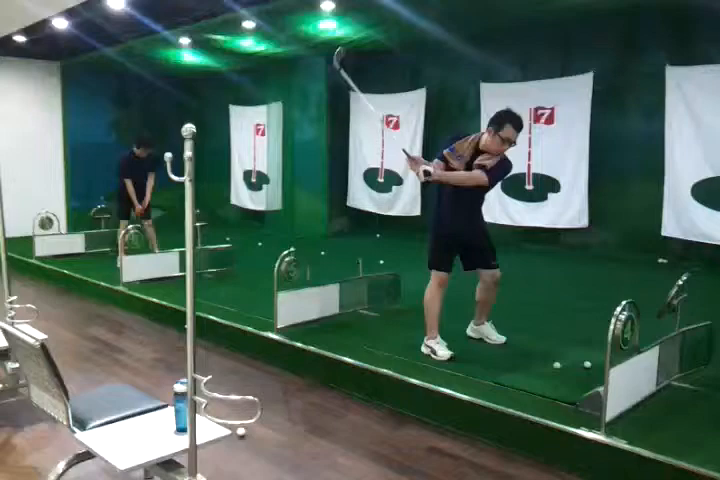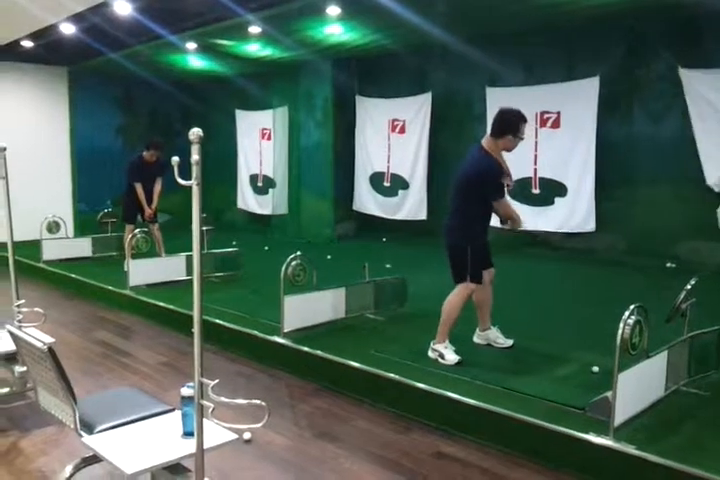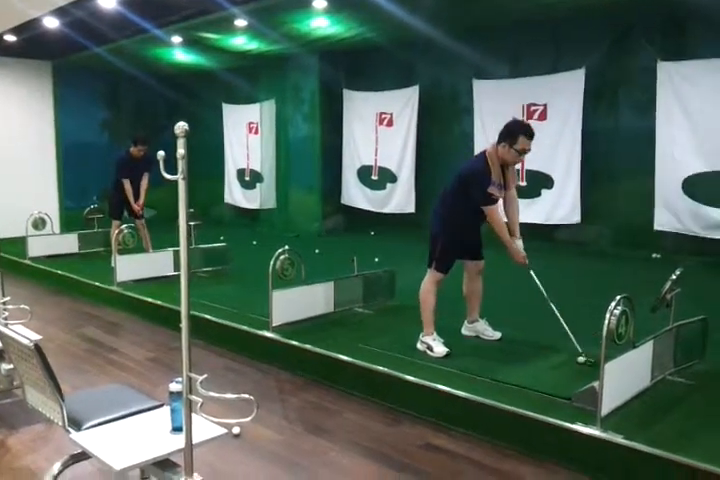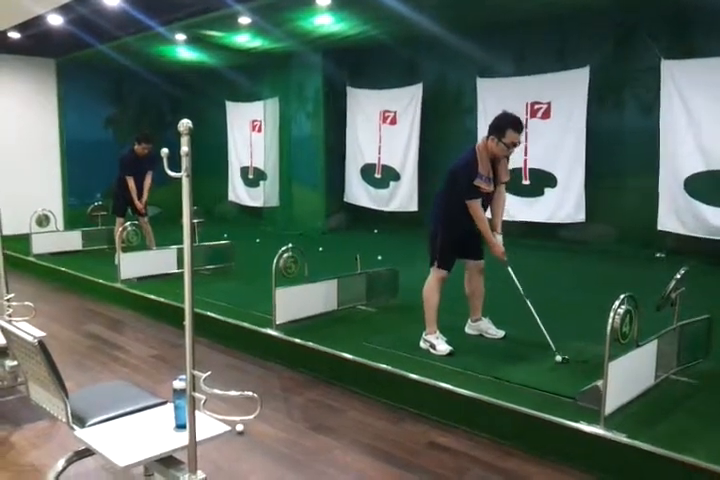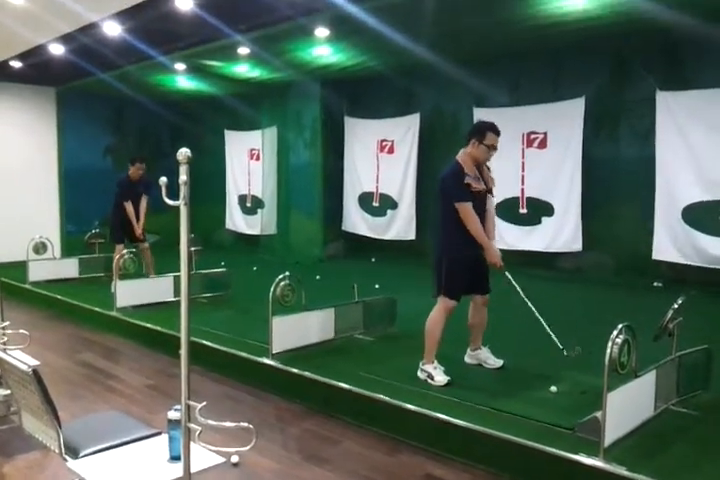
dt=1s
person 1, frame 1
left shoulder: (503, 165)
right shoulder: (458, 144)
left elbow: (471, 179)
right elbow: (436, 168)
left wrist: (434, 173)
right wrist: (425, 167)
left hip: (473, 226)
right hip: (444, 224)
left knee: (491, 276)
right knee: (439, 278)
left ankle: (479, 324)
right ankle: (431, 339)
person 1, frame 2
left shoulder: (484, 152)
right shoulder: (489, 167)
right elbow: (500, 205)
left wrist: (507, 215)
right wrist: (516, 218)
left hip: (474, 230)
right hip: (463, 233)
left knee: (487, 276)
right knee: (466, 286)
left ankle: (484, 330)
right ankle: (439, 344)
person 1, frame 3
left shoulder: (506, 162)
right shoulder: (479, 171)
left elbow: (511, 196)
right elbow: (493, 215)
left wrist: (517, 237)
right wrist: (512, 249)
left hip: (470, 222)
right hip: (448, 222)
left knee: (476, 267)
right knee: (435, 275)
left ankle: (473, 322)
right ankle: (427, 336)
person 1, frame 4
left shoulder: (501, 158)
right shoulder: (468, 165)
left elbow: (500, 191)
right elbow: (475, 208)
left wrist: (497, 232)
right wrist: (492, 243)
left hip: (469, 222)
right hip: (447, 220)
left knee: (477, 267)
right knee: (439, 273)
left ankle: (476, 321)
right ankle: (430, 334)
person 1, frame 5
left shoulder: (483, 172)
right shoulder: (454, 174)
left elbow: (488, 207)
right elbow: (467, 215)
left wrist: (491, 242)
right wrist: (489, 247)
left hip: (475, 249)
right hip: (453, 250)
left knee: (481, 298)
right knee: (446, 303)
left ankle: (476, 350)
right ankle: (427, 364)
person 2, frame 1
left shoulder: (152, 158)
right shoulder: (126, 160)
left elbow: (151, 178)
right elbow: (128, 183)
left wrist: (147, 197)
right wrist: (136, 204)
left hip: (142, 194)
right hip: (126, 195)
left knee: (148, 222)
right knee: (124, 224)
left ankle: (156, 251)
person 2, frame 2
left shoulder: (160, 163)
right shoulder: (135, 164)
left elbow: (158, 183)
right elbow: (138, 187)
left wrist: (154, 204)
right wrist: (145, 208)
left hip: (149, 199)
right hip: (132, 199)
left knee: (155, 227)
right knee: (130, 228)
left ankle: (163, 256)
right ankle: (127, 260)
person 2, frame 3
left shoulder: (147, 159)
right shoulder: (122, 160)
left elbow: (145, 179)
right elbow: (126, 183)
left wrist: (141, 199)
right wrist: (132, 204)
left hip: (136, 194)
right hip: (118, 194)
left knee: (141, 222)
right knee: (116, 223)
left ankle: (150, 251)
right ankle: (114, 255)
person 2, frame 4
left shoulder: (151, 157)
right shoulder: (126, 158)
left elbow: (148, 177)
right elbow: (130, 181)
left wrist: (144, 196)
right wrist: (135, 201)
left hip: (139, 192)
right hip: (122, 192)
left knee: (144, 220)
right knee: (120, 221)
left ankle: (153, 249)
right ankle: (118, 252)
person 2, frame 5
left shoulder: (145, 182)
right shoulder: (122, 183)
left elbow: (143, 202)
right elbow: (128, 206)
left wrist: (141, 223)
right wrist: (135, 226)
left hip: (137, 219)
right hip: (119, 218)
left knee: (145, 246)
right knee: (119, 249)
left ankle: (152, 276)
right ankle: (115, 281)
